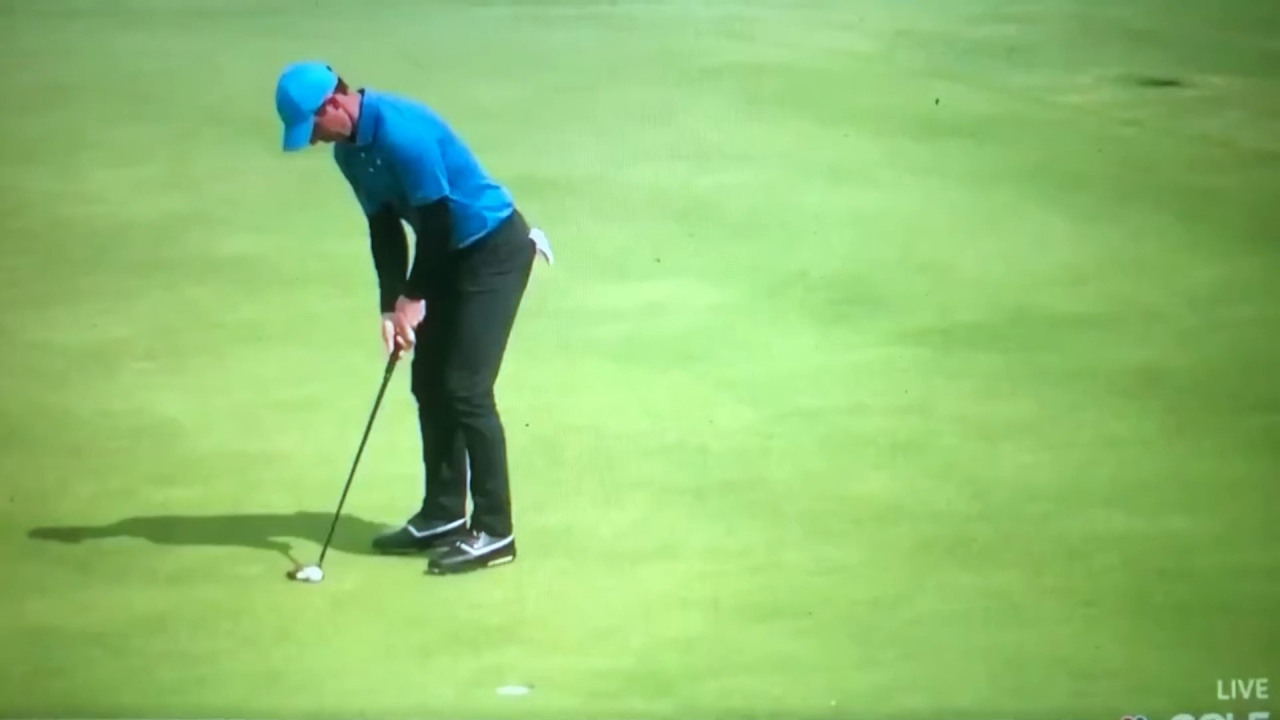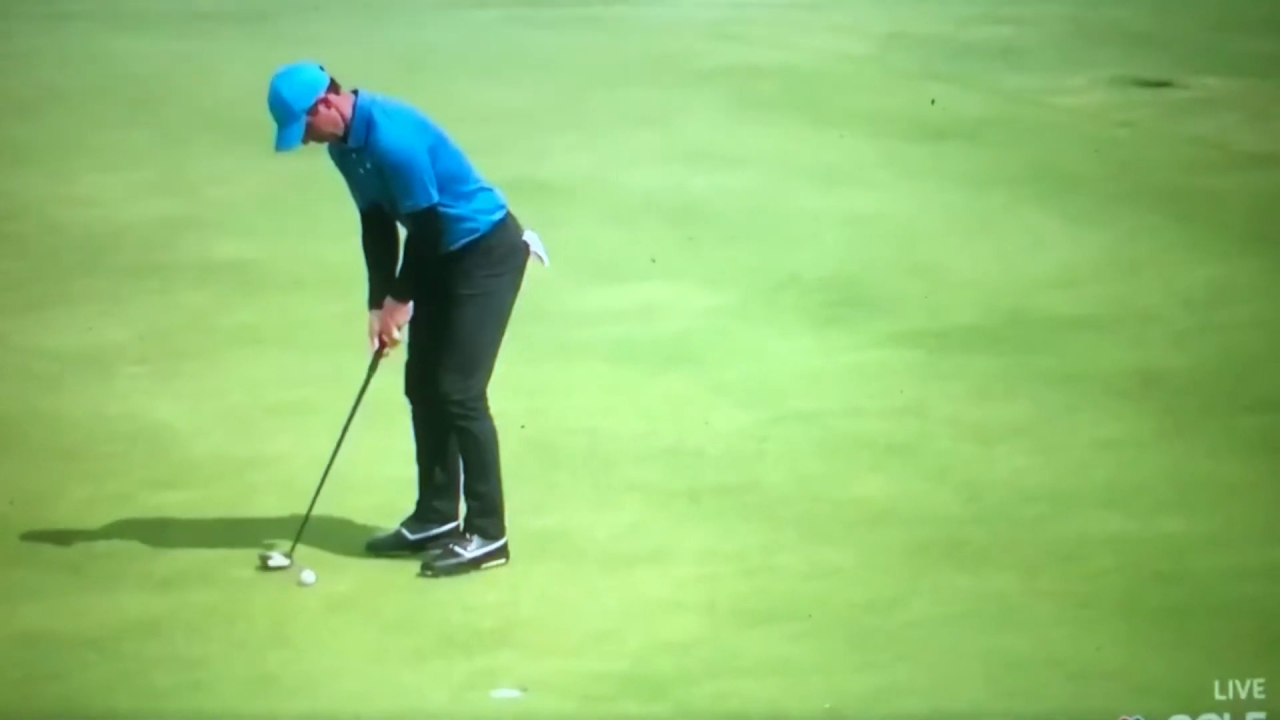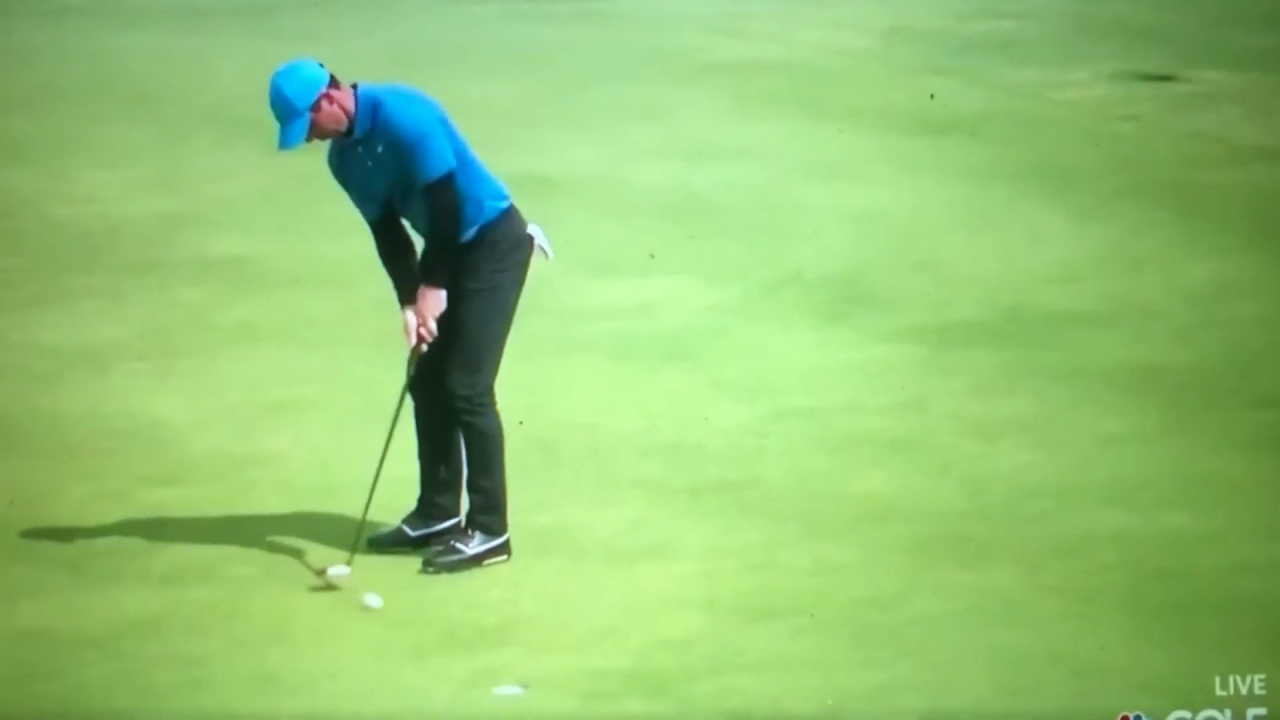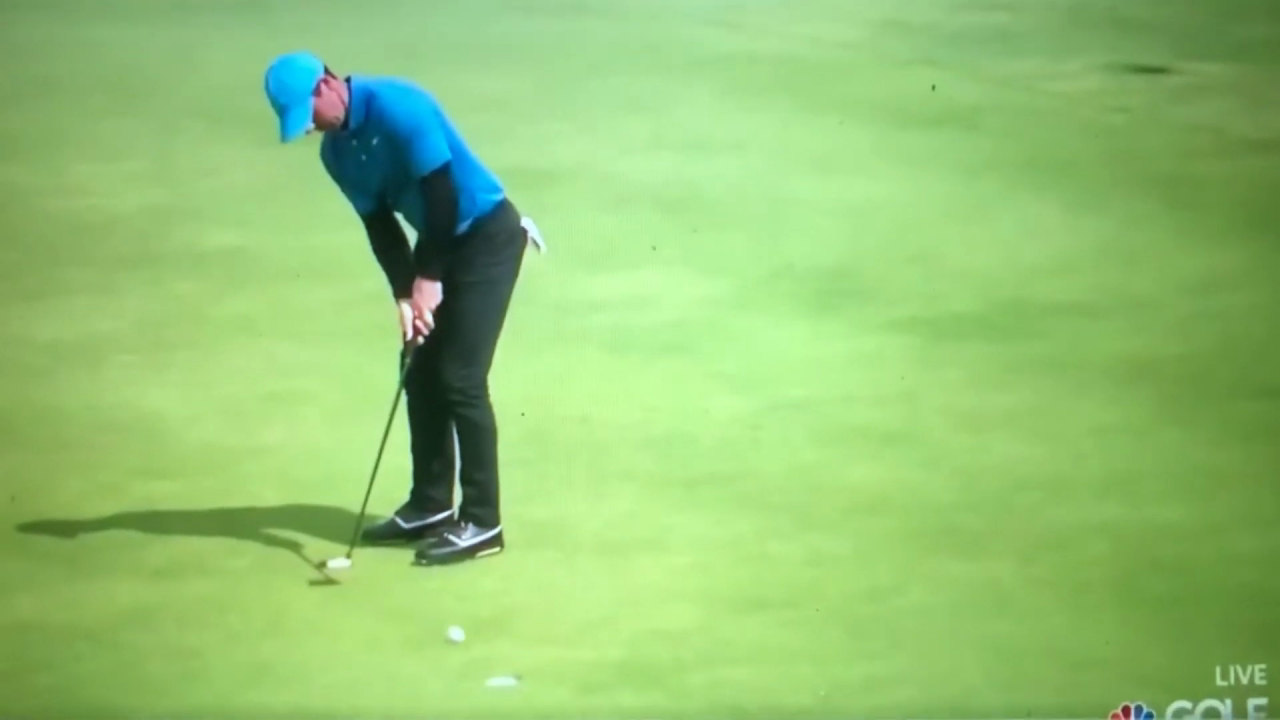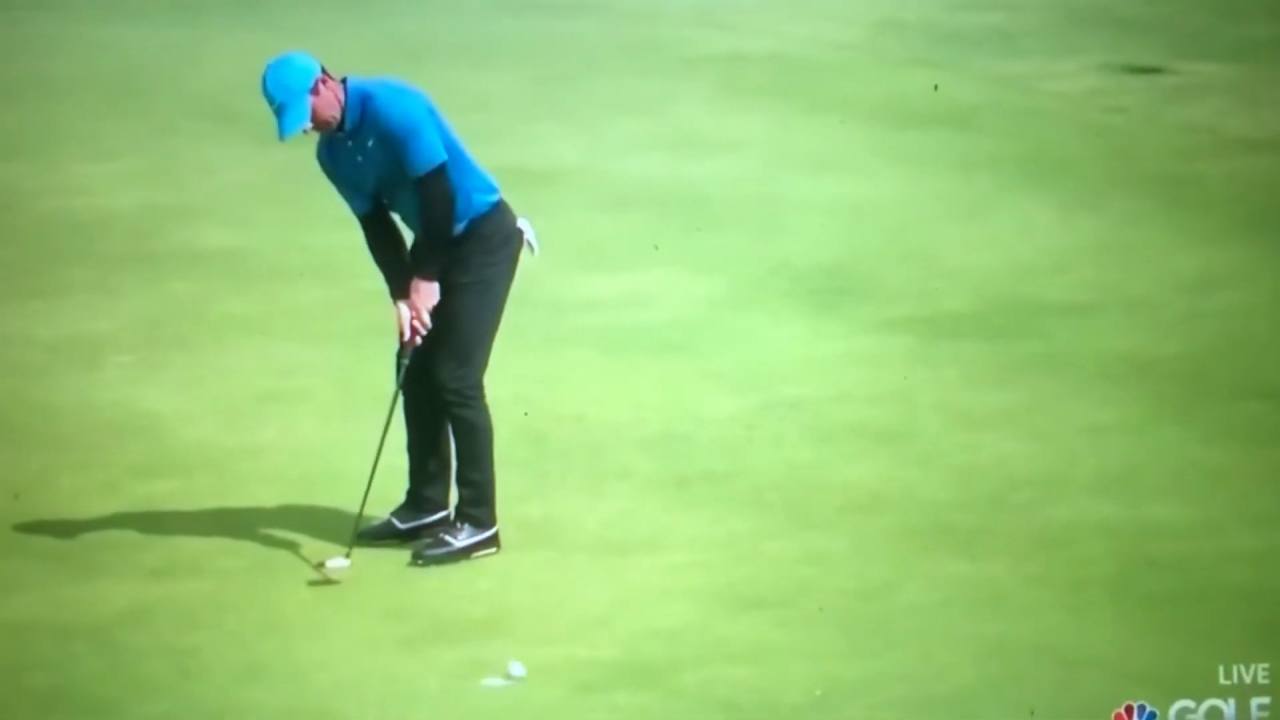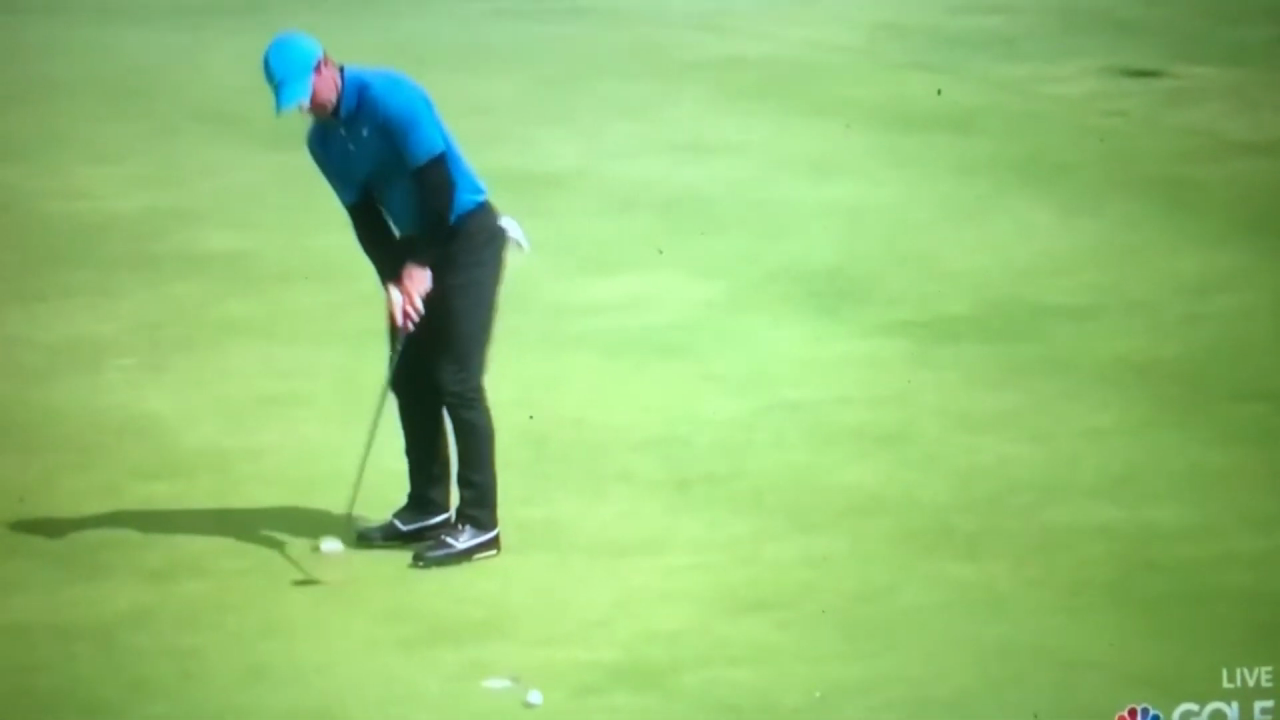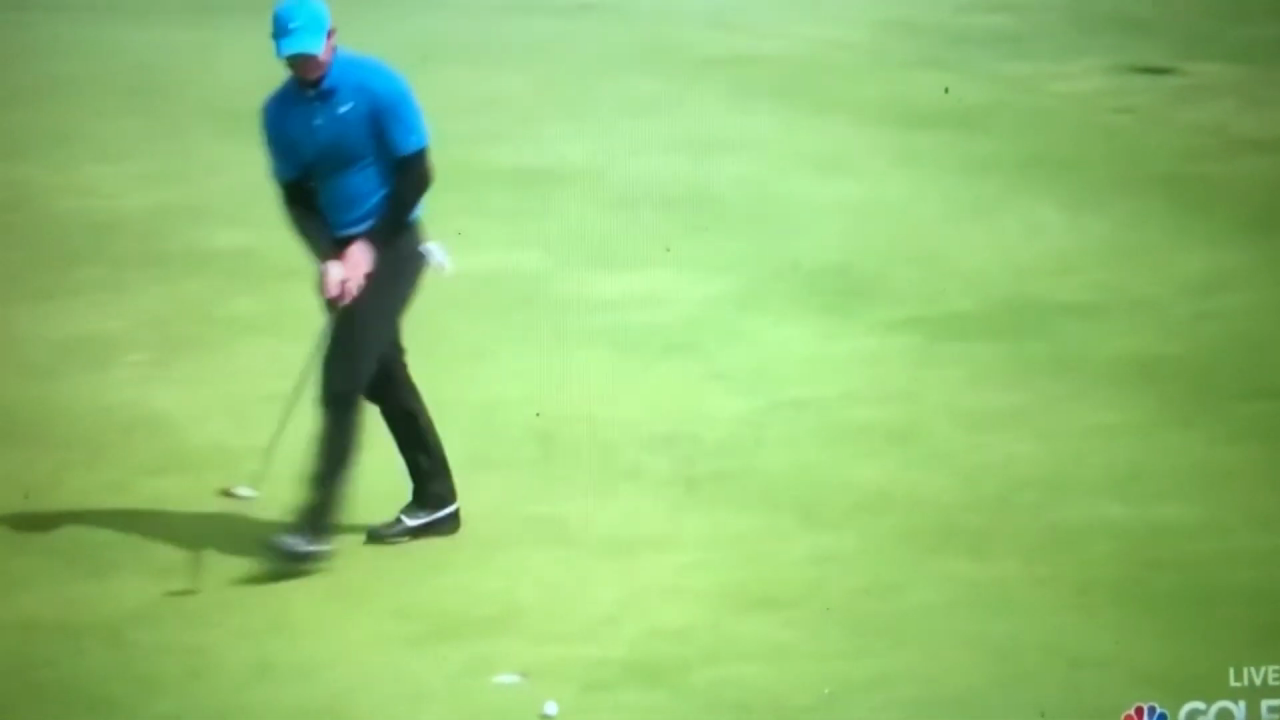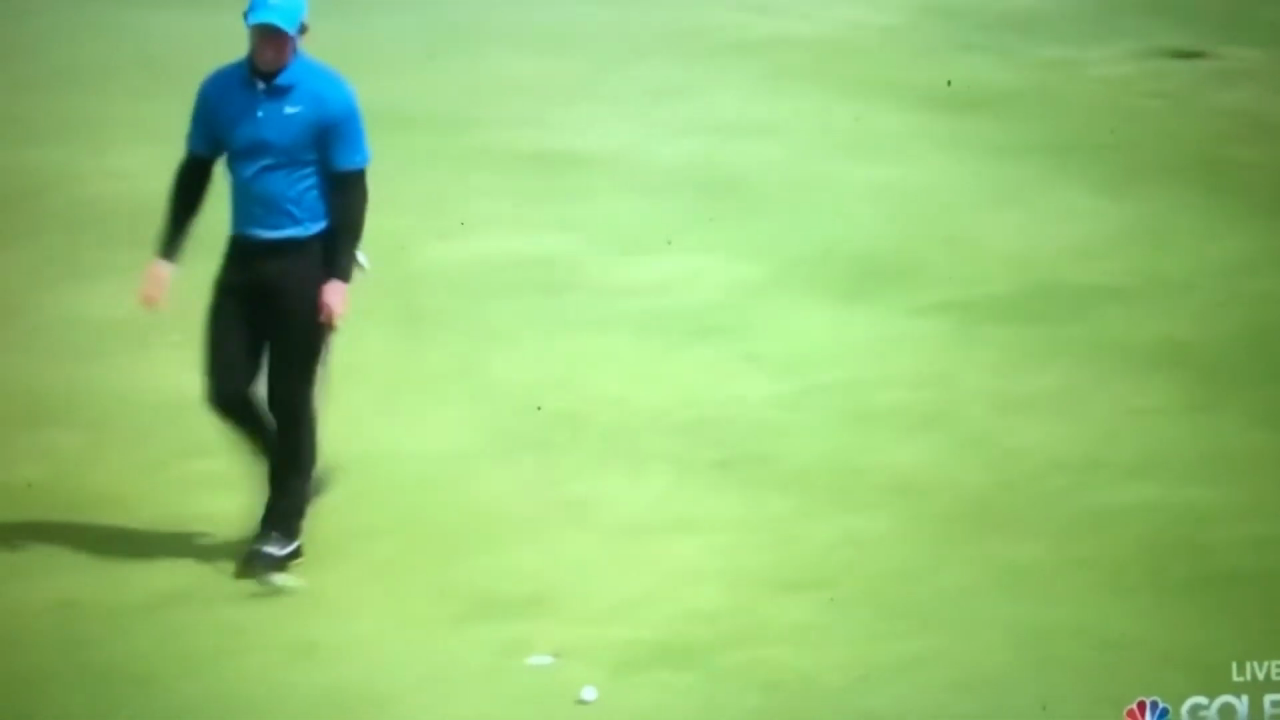
dt=0.5s
person 1, frame 1
left shoulder: (401, 130)
right shoulder: (349, 151)
left elbow: (436, 218)
right elbow: (384, 228)
left wrist: (414, 297)
right wrist: (390, 307)
left hip: (494, 249)
right hip: (449, 253)
left knee: (466, 389)
right knee: (429, 384)
left ankle: (494, 531)
right ankle: (443, 513)
person 1, frame 2
left shoulder: (392, 136)
right shoulder: (343, 147)
left elbow: (425, 225)
right elbow: (376, 224)
left wrist: (400, 299)
right wrist: (378, 304)
left hip: (486, 251)
right hip: (443, 255)
left knee: (458, 391)
right knee: (422, 386)
left ankle: (487, 534)
right ankle: (437, 516)
person 1, frame 3
left shoulder: (400, 113)
right shoulder: (343, 157)
left elbow: (446, 200)
right elbow: (387, 230)
left wrist: (432, 286)
right wrist: (409, 301)
left hip: (492, 243)
right hip: (446, 248)
left knee: (466, 386)
right knee: (427, 382)
left ankle: (489, 530)
right ankle: (438, 513)
person 1, frame 4
left shoulder: (395, 105)
right shoulder: (335, 151)
left elbow: (442, 191)
right elbow: (379, 224)
left wrist: (428, 278)
right wrist: (404, 294)
left hip: (486, 234)
right hip: (439, 240)
left knee: (460, 379)
right knee: (420, 374)
left ankle: (482, 522)
right ankle: (431, 505)
person 1, frame 5
left shoulder: (392, 106)
right shoulder: (332, 151)
left elbow: (438, 192)
right elbow: (376, 225)
left wrist: (426, 278)
right wrist: (402, 294)
left hip: (482, 235)
right hip: (435, 241)
left knee: (456, 378)
right knee: (417, 373)
left ankle: (478, 522)
right ankle: (427, 504)
person 1, frame 6
left shoulder: (391, 97)
right shoulder: (323, 139)
left elbow: (439, 183)
right elbow: (364, 215)
left wrist: (419, 265)
right wrist: (392, 281)
left hip: (466, 236)
right hip: (418, 245)
left knee: (456, 382)
right knee: (411, 378)
left ankle: (479, 524)
right ankle: (429, 507)
person 1, frame 7
left shoulder: (379, 86)
right shoulder: (280, 110)
left elbow: (416, 175)
right elbow: (296, 196)
left wrist: (369, 246)
right wrist: (327, 259)
left hip: (390, 248)
right hip: (342, 254)
left knee: (340, 379)
right knee: (383, 377)
left ankle: (315, 525)
right ankle: (435, 502)
person 1, frame 8
left shoulder: (331, 96)
right shoulder: (218, 90)
left elbow: (351, 190)
right elbow: (193, 174)
left wrist: (339, 275)
right wrist: (167, 255)
left hip: (307, 257)
right hip: (244, 257)
left knee: (290, 395)
right knee: (227, 391)
left ankle: (284, 530)
right ankle: (295, 477)
